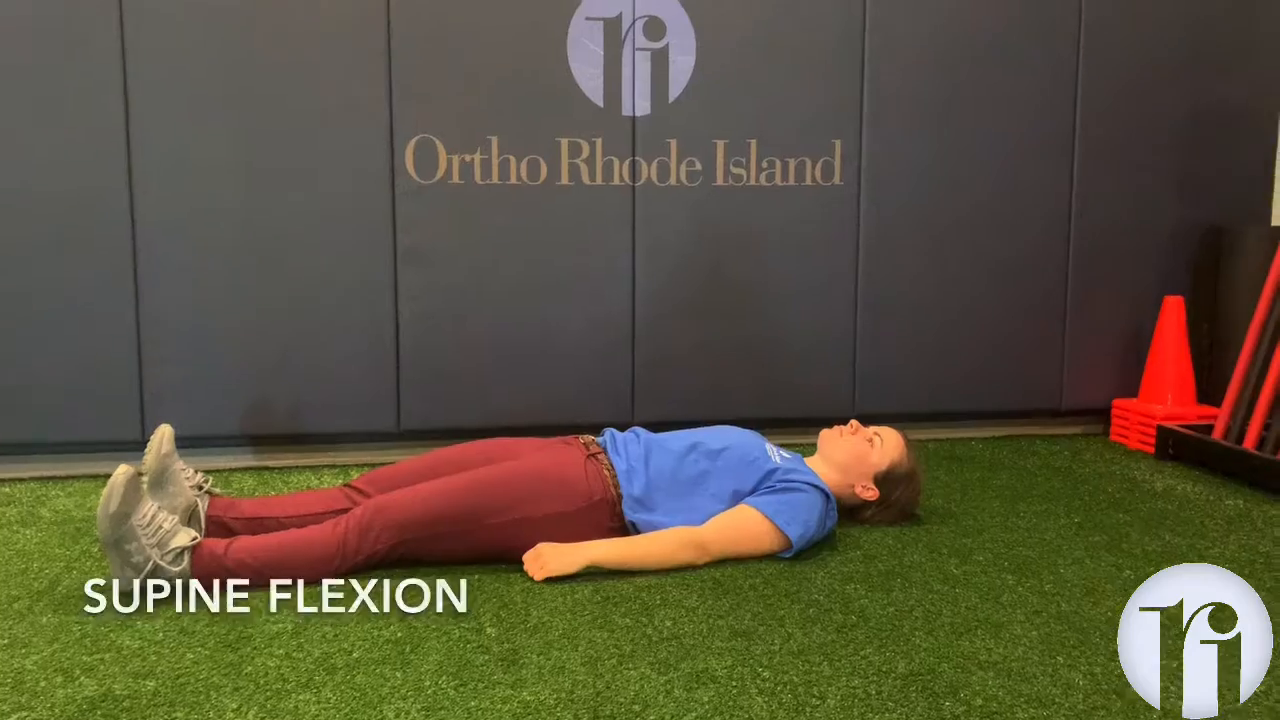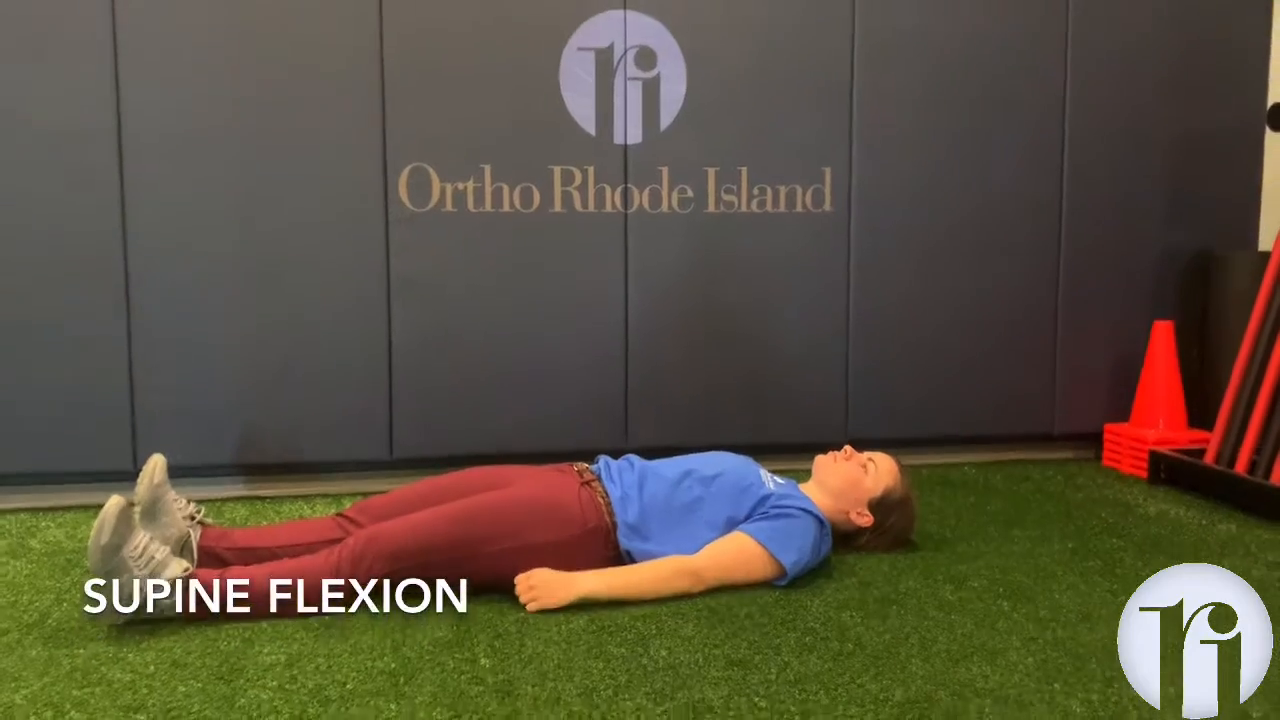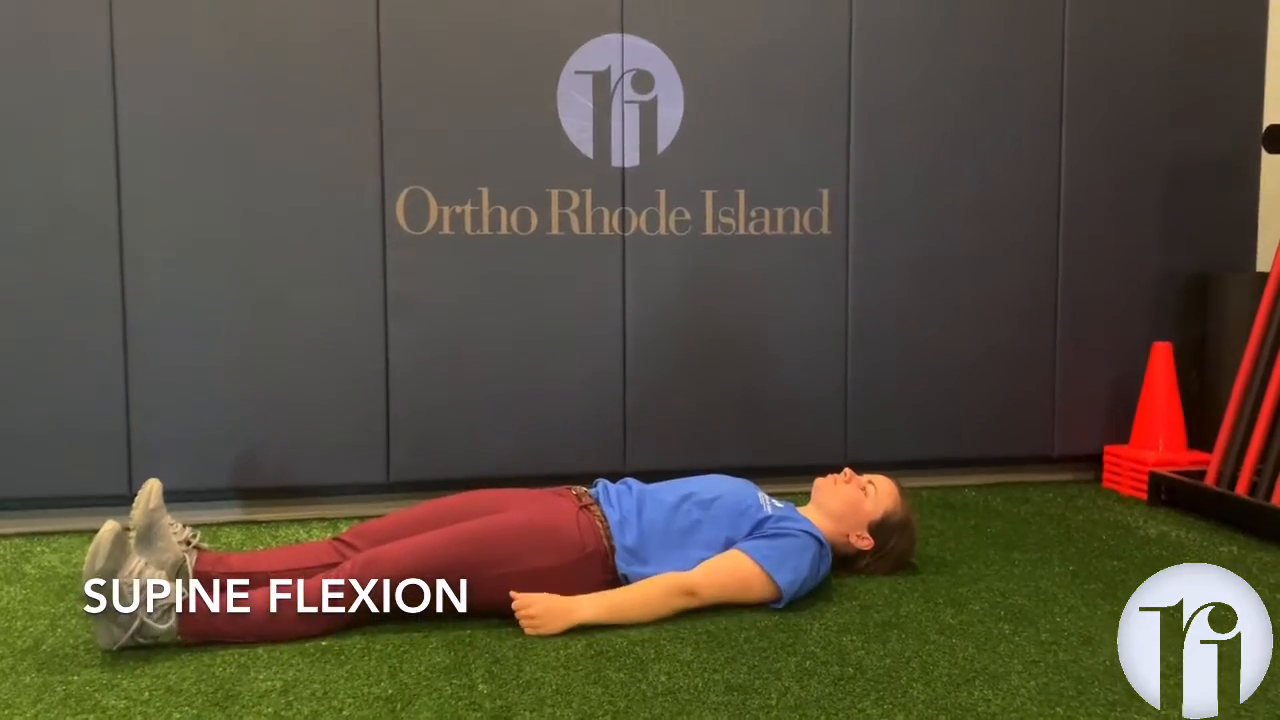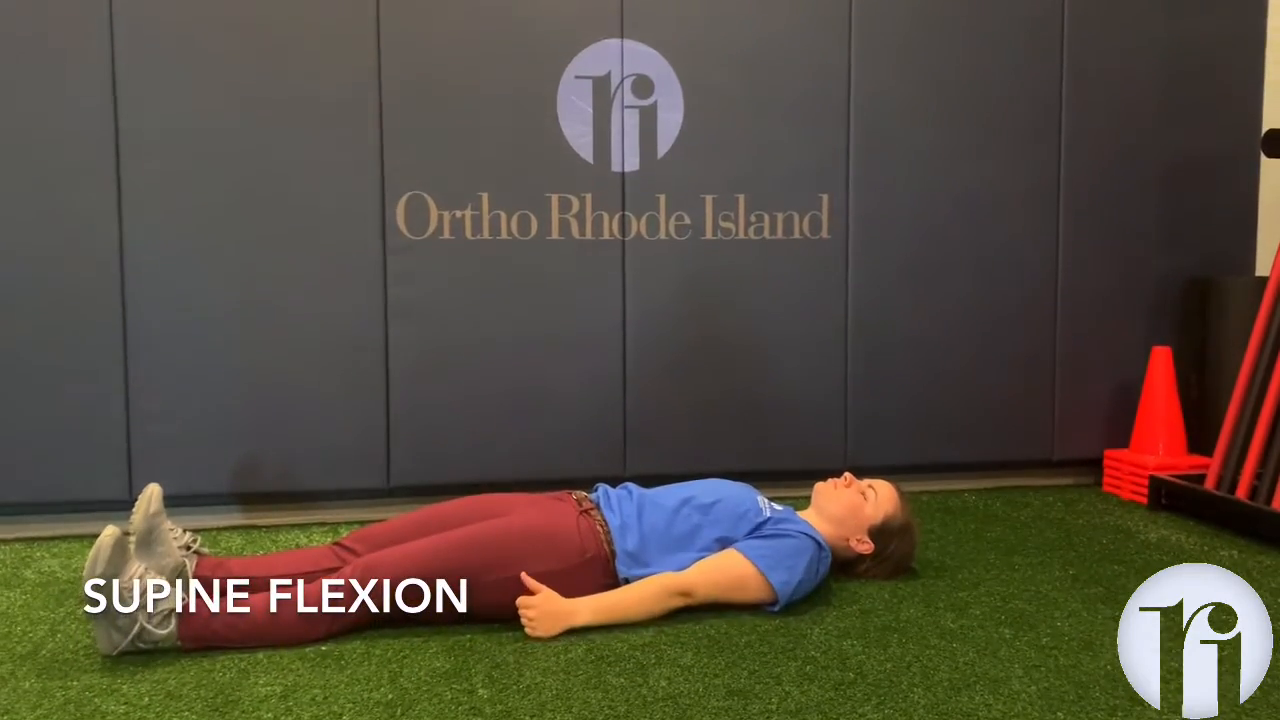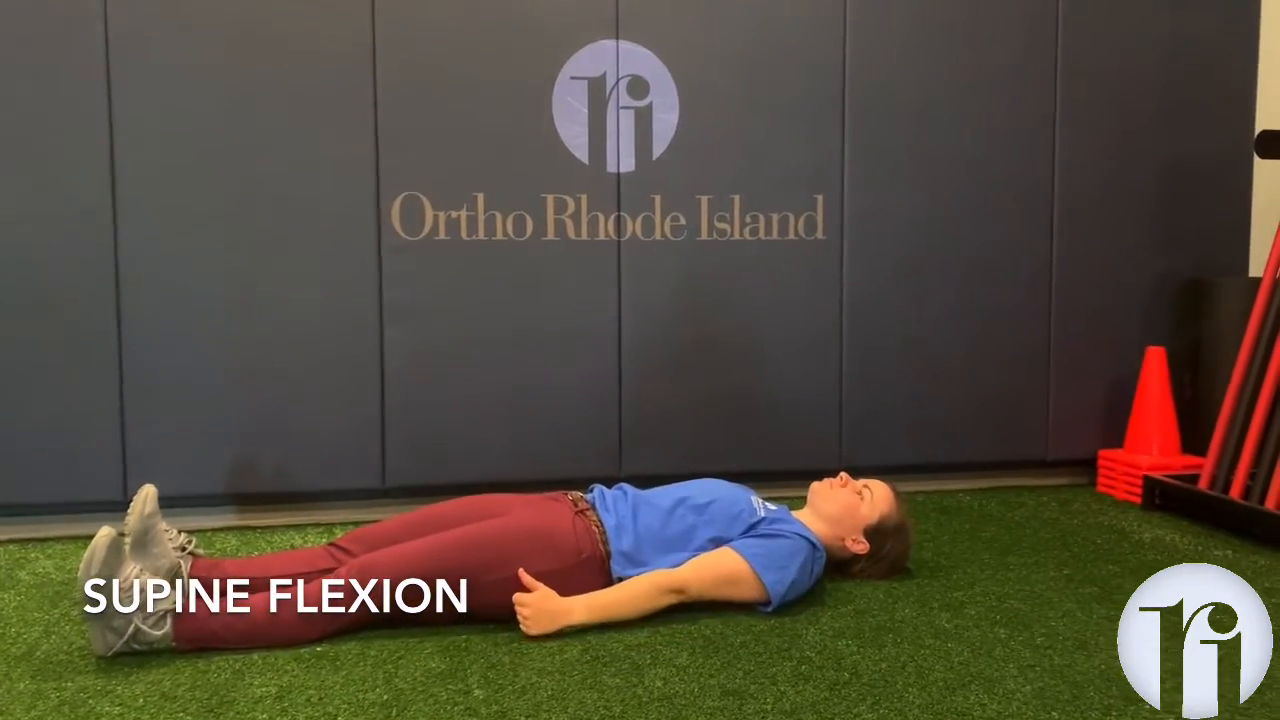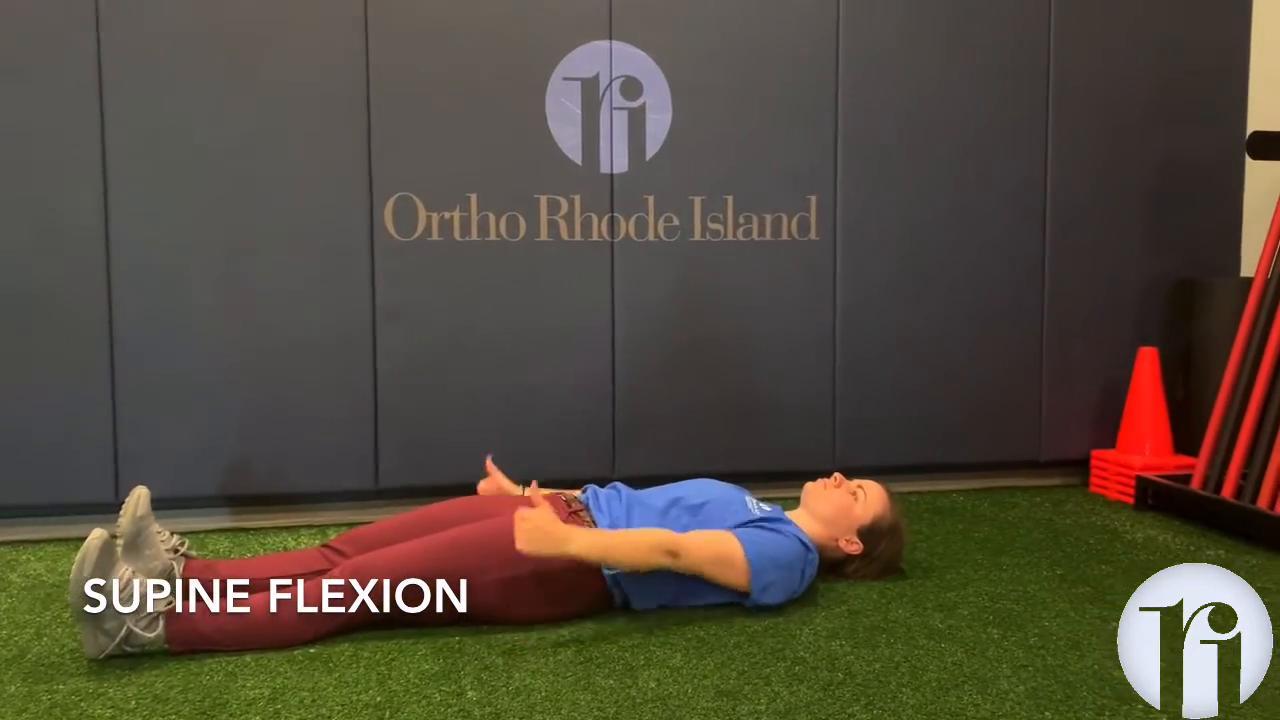
dt=0.4s
person 1, frame 1
left shoulder: (805, 506)
right shoulder: (777, 463)
left elbow: (700, 543)
left wrist: (582, 555)
left hip: (594, 498)
right hip: (584, 454)
left knee: (381, 527)
right knee: (369, 492)
left ankle: (184, 560)
right ankle: (207, 509)
person 1, frame 2
left shoulder: (800, 532)
right shoulder: (772, 488)
left elbow: (693, 572)
left wrist: (575, 586)
left hip: (589, 527)
right hip: (578, 481)
left knee: (373, 556)
right knee: (363, 521)
left ankle: (173, 589)
right ankle: (199, 539)
person 1, frame 3
left shoulder: (799, 553)
right shoulder: (771, 512)
left elbow: (690, 590)
left wrist: (572, 611)
left hip: (586, 552)
right hip: (577, 505)
left knee: (371, 580)
right knee: (360, 545)
left ankle: (167, 615)
right ankle: (192, 564)
person 1, frame 4
left shoulder: (796, 555)
right shoulder: (768, 515)
left elbow: (685, 587)
left wrist: (573, 612)
left hip: (586, 556)
right hip: (577, 510)
left knee: (372, 584)
right knee: (356, 550)
left ankle: (166, 619)
right ankle: (191, 566)
person 1, frame 5
left shoulder: (791, 556)
right shoulder: (764, 516)
left elbow: (679, 583)
left wrist: (569, 610)
left hip: (582, 554)
right hip: (572, 511)
left knee: (368, 587)
right knee: (353, 551)
left ankle: (159, 621)
right ankle: (185, 567)
person 1, frame 6
left shoulder: (787, 559)
right shoulder: (760, 514)
left elbow: (670, 550)
left wrist: (560, 537)
right wrist: (527, 496)
left hip: (579, 567)
right hip: (574, 523)
left knee: (365, 589)
right knee: (349, 550)
left ankle: (154, 623)
right ankle: (183, 571)
